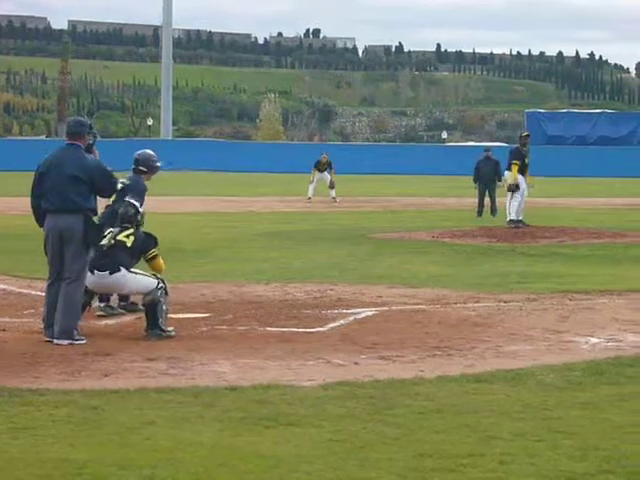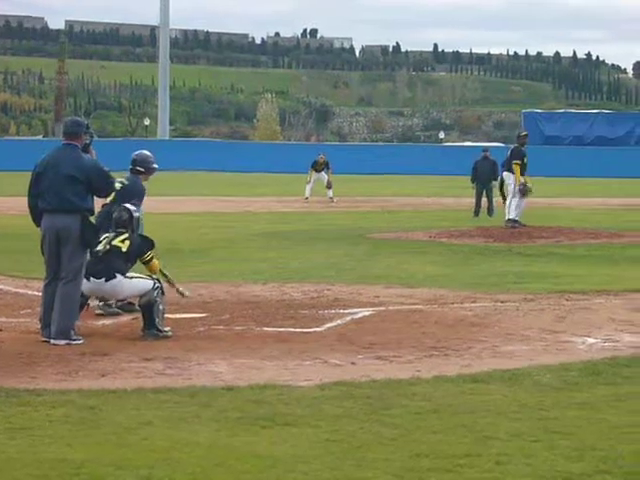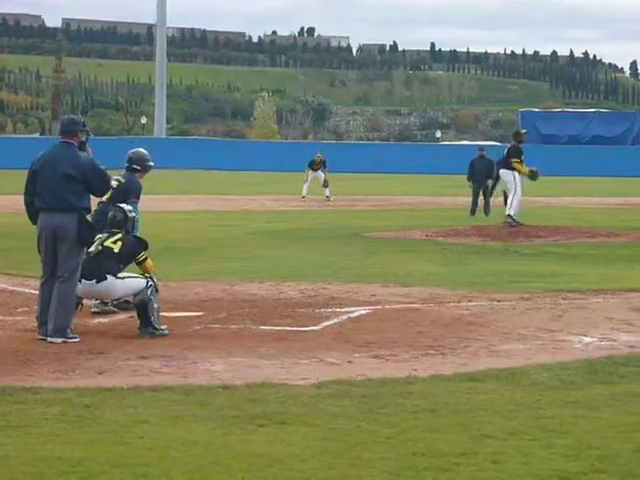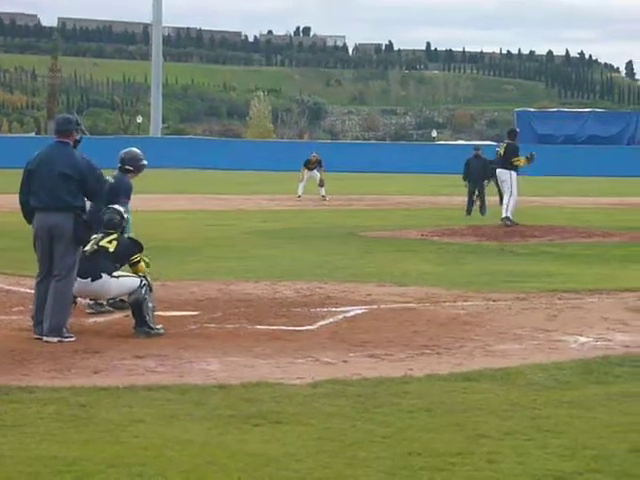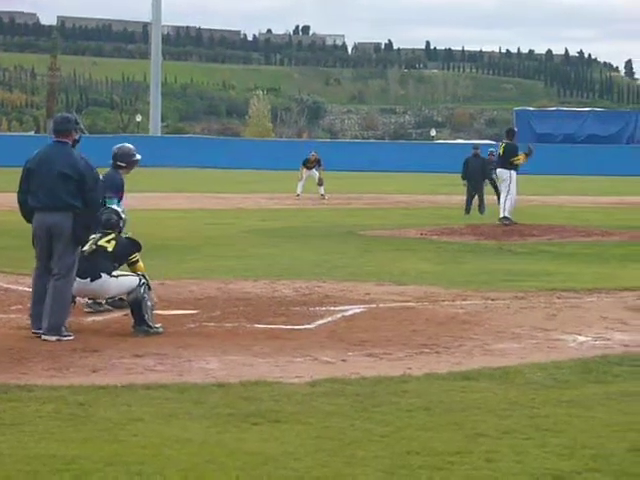
dt=0.2s
person 1, frame 1
left shoulder: (48, 161)
right shoulder: (89, 162)
left elbow: (36, 196)
right elbow: (109, 188)
left wrist: (43, 222)
left hip: (52, 221)
right hip: (77, 222)
left knee: (54, 276)
right knee: (73, 277)
left ankle: (50, 329)
right ankle: (65, 332)
person 1, frame 2
left shoulder: (45, 161)
right shoulder: (86, 163)
left elbow: (33, 196)
right elbow: (107, 188)
left wrist: (40, 222)
left hip: (49, 221)
right hip: (74, 223)
left knee: (51, 276)
right knee: (70, 277)
left ankle: (47, 329)
right ankle: (62, 332)
person 1, frame 3
left shoulder: (41, 159)
right shoulder: (83, 161)
left elbow: (29, 195)
right elbow: (103, 188)
left wrist: (37, 220)
left hip: (45, 220)
right hip: (71, 221)
left knee: (48, 274)
right knee: (67, 275)
left ankle: (44, 327)
right ankle: (59, 330)
person 1, frame 4
left shoulder: (37, 159)
right shoulder: (79, 161)
left elbow: (24, 194)
right elbow: (98, 193)
left wrist: (32, 219)
right wrist: (92, 171)
left hip: (41, 219)
right hip: (67, 220)
left knee: (44, 274)
right knee: (63, 274)
left ankle: (40, 326)
right ankle: (55, 329)
person 1, frame 5
left shoulder: (35, 158)
right shoulder: (79, 161)
left elbow: (23, 194)
right elbow: (94, 198)
left wrist: (31, 218)
right wrist: (88, 222)
left hip: (41, 219)
right hip: (67, 220)
left knee: (42, 270)
right knee: (63, 274)
left ankle: (37, 322)
right ankle: (53, 328)
person 2, frame 1
left shoulder: (128, 181)
right shoulder: (139, 185)
left hip: (110, 225)
right hip: (112, 227)
left ankle: (124, 301)
right ankle: (103, 304)
person 2, frame 2
left shoulder: (123, 181)
right shoulder: (137, 186)
left hip: (104, 224)
right hip: (110, 226)
left ankle: (120, 301)
right ankle: (103, 303)
person 2, frame 3
left shoulder: (119, 179)
right shoulder: (134, 183)
right elbow: (133, 213)
right wrist: (135, 236)
left hip: (100, 222)
right hip: (106, 224)
left ankle: (116, 299)
right ankle: (100, 302)
person 2, frame 4
left shoulder: (115, 179)
right shoulder: (124, 183)
right elbow: (124, 213)
right wrist: (126, 235)
left hip: (96, 223)
right hip: (98, 225)
left ankle: (112, 298)
right ankle: (94, 302)
person 2, frame 5
left shoulder: (117, 178)
right shoulder: (112, 179)
left elbow: (118, 203)
right elbow: (110, 207)
left ankle: (111, 297)
right ankle: (92, 301)
person 3, frame 1
left shoulder: (108, 232)
right shoulder: (142, 237)
right elbow: (159, 268)
left hip: (93, 277)
right hip: (118, 276)
left knee: (85, 286)
right knee: (158, 286)
right ankle: (157, 329)
person 3, frame 2
left shoulder: (104, 237)
right shoulder: (138, 241)
right elbow: (155, 269)
right wrist: (146, 249)
left hip: (89, 284)
right hip: (114, 283)
left knee: (81, 286)
right knee: (154, 286)
right ankle: (153, 329)
person 3, frame 3
left shoulder: (99, 238)
right shoulder: (131, 241)
right elbow: (148, 269)
right wrist: (140, 249)
left hip: (82, 286)
right hip: (106, 284)
right knee: (148, 284)
right ankle: (150, 327)
person 3, frame 4
left shoulder: (94, 238)
right shoulder: (126, 243)
right elbow: (141, 271)
right wrist: (133, 250)
left hip: (77, 285)
right hip: (102, 283)
right knee: (142, 282)
right ankle: (145, 326)
person 3, frame 5
left shoulder: (92, 238)
right shoulder: (124, 242)
right elbow: (140, 270)
right wrist: (134, 254)
left hip: (77, 285)
right hip: (100, 283)
right knee: (140, 281)
right ankle: (143, 325)
